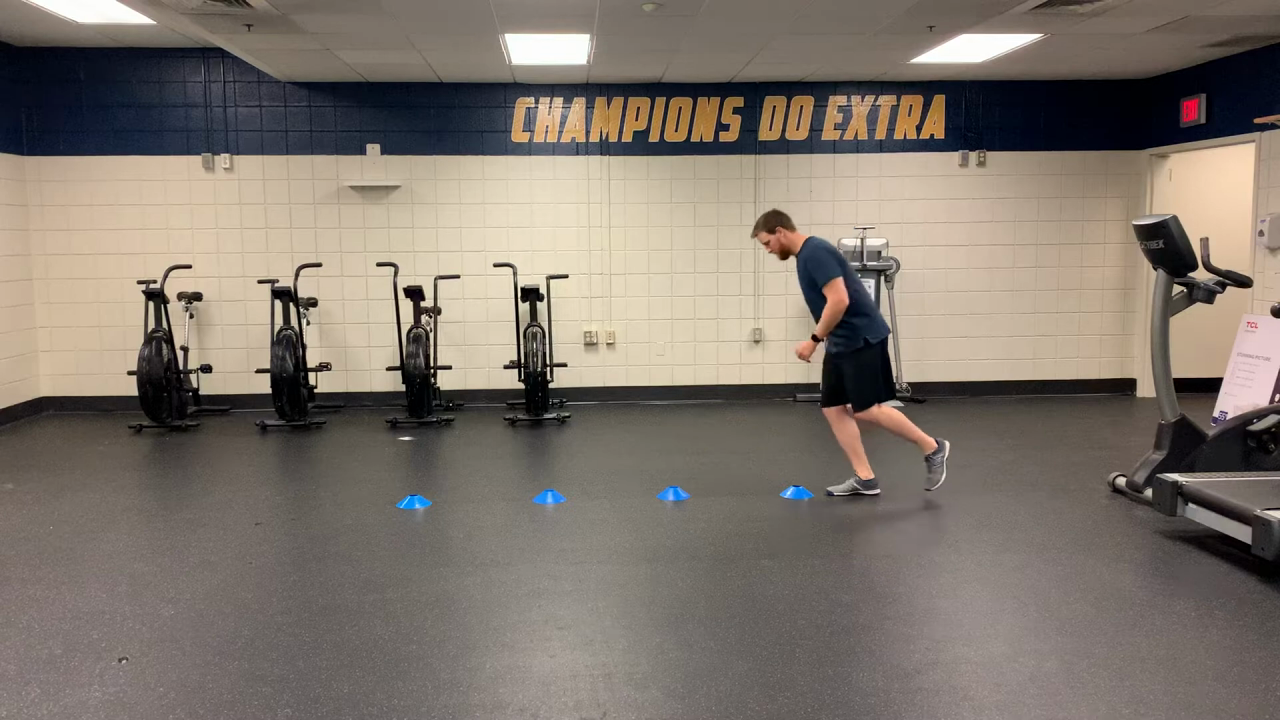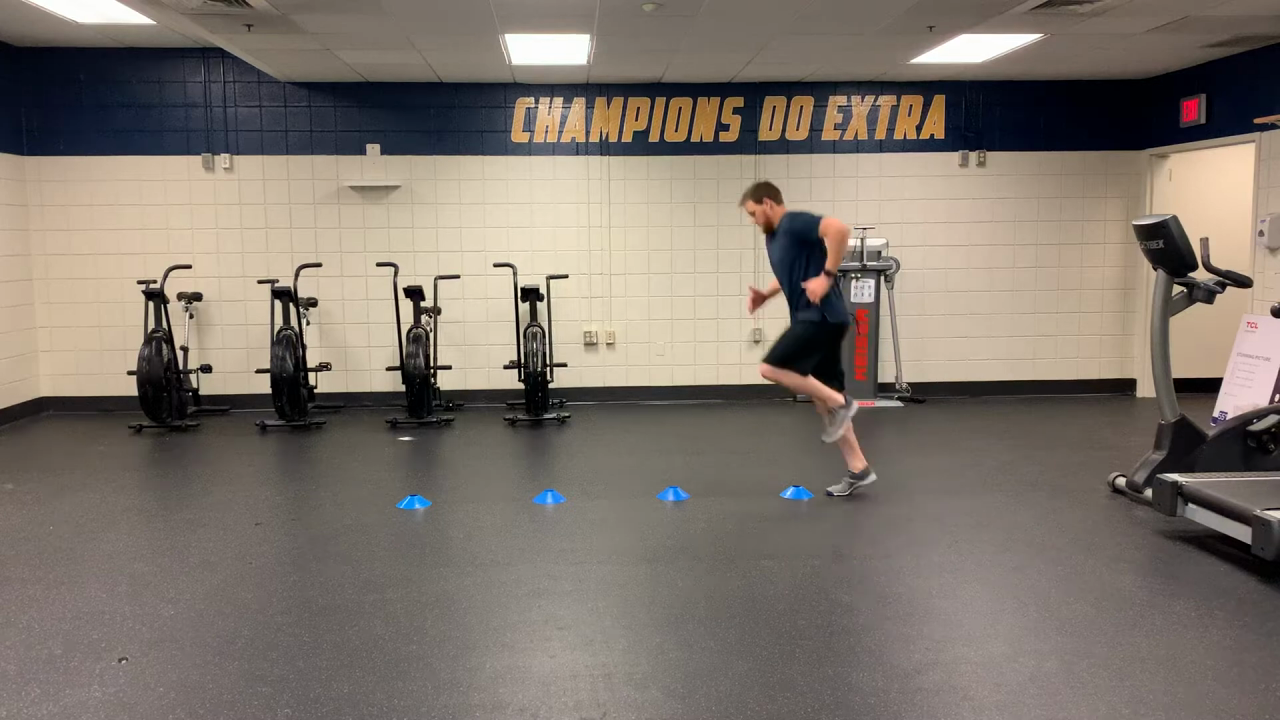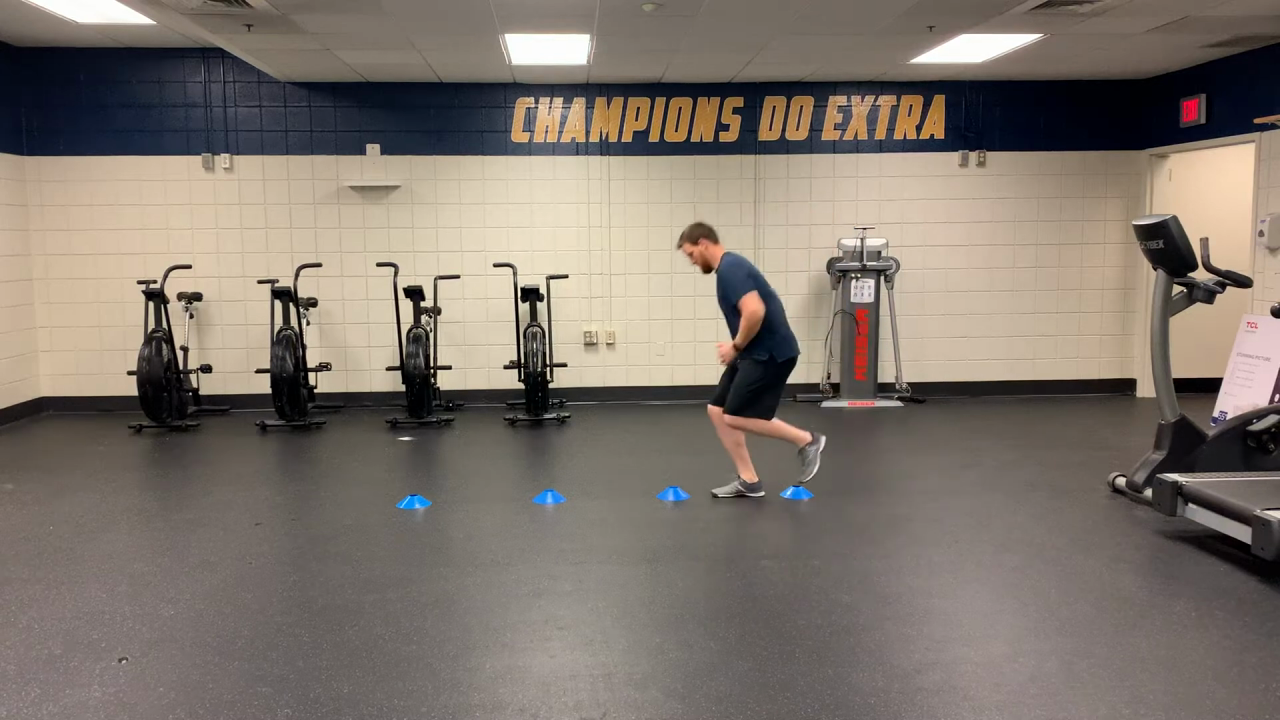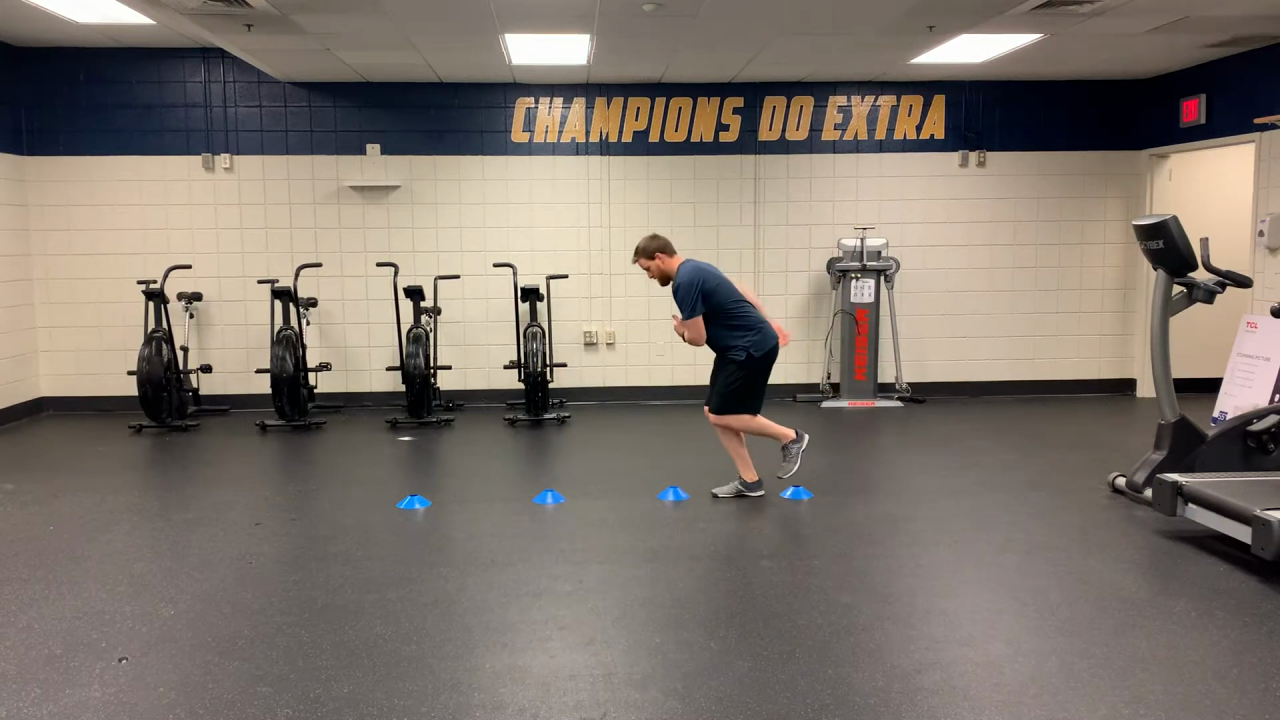
dt=0.5s
person 1, frame 1
left shoulder: (815, 253)
right shoulder: (806, 255)
left elbow: (840, 301)
left wrist: (814, 340)
right wrist: (825, 341)
left hip: (862, 339)
right hip: (842, 343)
left knee: (867, 410)
right knee: (833, 409)
left ankle: (932, 448)
right ankle: (864, 478)
person 1, frame 2
left shoulder: (796, 222)
right shoulder: (775, 238)
left elbow: (839, 229)
left wrist: (827, 277)
right wrist: (767, 294)
left hip: (823, 317)
right hip: (812, 319)
left knee: (772, 369)
right knee: (822, 397)
left ankle: (840, 403)
right ankle: (859, 468)
person 1, frame 3
left shoulder: (730, 268)
right shoulder: (729, 268)
left elbow: (756, 313)
left wrist: (736, 347)
left hip: (770, 353)
right hip: (756, 352)
left knee: (735, 418)
right knee: (717, 412)
left ankle: (807, 441)
right ankle: (749, 481)
person 1, frame 4
left shoulder: (685, 282)
right shoulder: (693, 271)
left elbow: (697, 337)
right elbow: (742, 292)
left wrist: (681, 330)
right wrist: (769, 322)
left hip: (751, 348)
right hip: (743, 346)
left knee: (722, 416)
right knee: (714, 412)
left ankle: (791, 437)
right ankle: (749, 480)
